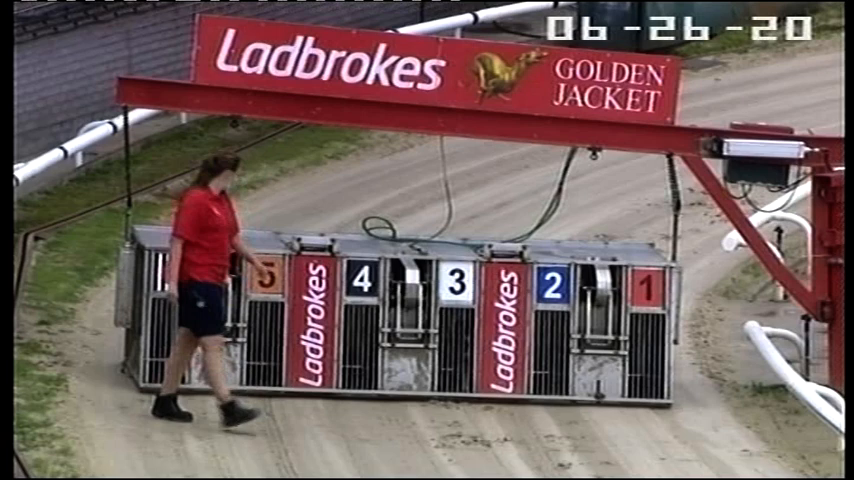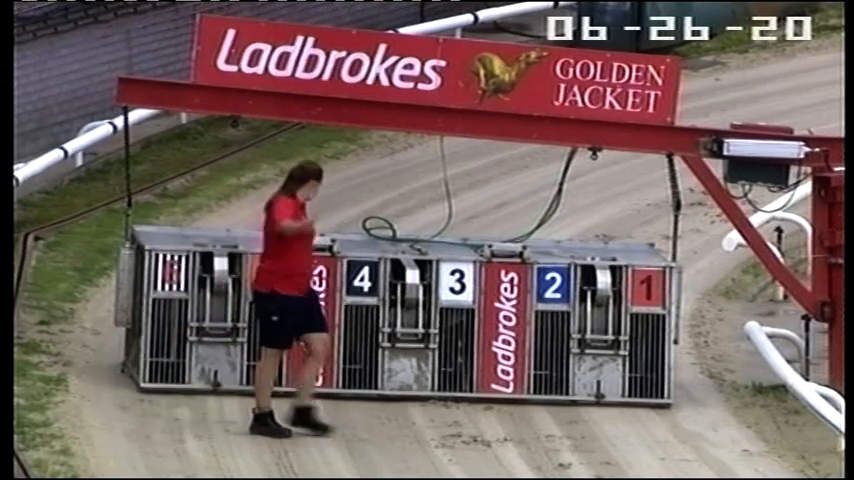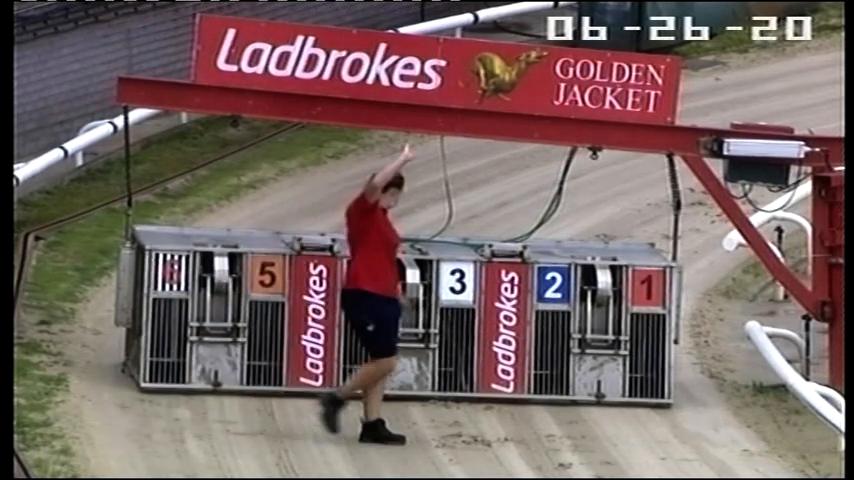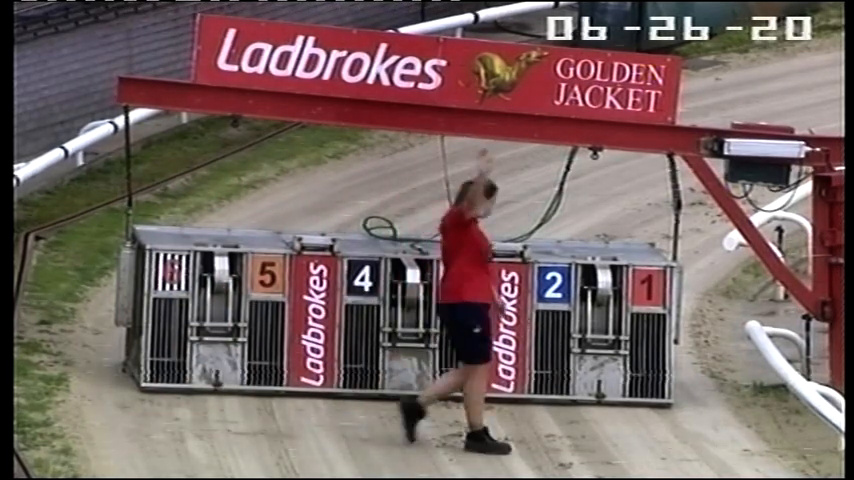
dt=0.5s
person 1, frame 1
left shoulder: (224, 200)
right shoulder: (195, 199)
left elbow: (232, 237)
right elbow: (179, 240)
left wrist: (254, 261)
right wrist: (173, 280)
left hip: (212, 281)
right hip: (196, 281)
left knee: (187, 342)
right knee: (213, 343)
left ankle: (165, 402)
right ankle: (229, 408)
person 1, frame 2
left shoulder: (298, 207)
right shoulder: (283, 205)
right elbow: (285, 226)
right wrist: (301, 226)
left hip: (299, 291)
right hip: (275, 291)
left knee: (320, 346)
right knee: (273, 353)
left ankle: (303, 410)
right ankle: (262, 417)
person 1, frame 3
left shoulder: (381, 217)
right shoulder: (363, 210)
right elbow: (377, 184)
left wrist: (397, 290)
right wrist: (402, 159)
left hip: (381, 298)
right hip: (363, 296)
left knee: (380, 363)
right knee: (386, 362)
left ankle: (373, 425)
right ankle: (336, 398)
person 1, frame 4
left shoulder: (470, 227)
right shoulder: (457, 220)
right elbow: (470, 201)
left wrist: (492, 295)
right wrist: (482, 176)
left hip: (471, 303)
right hip: (463, 304)
left knee: (469, 370)
right knee: (478, 369)
left ankle: (416, 405)
right ankle: (477, 435)
